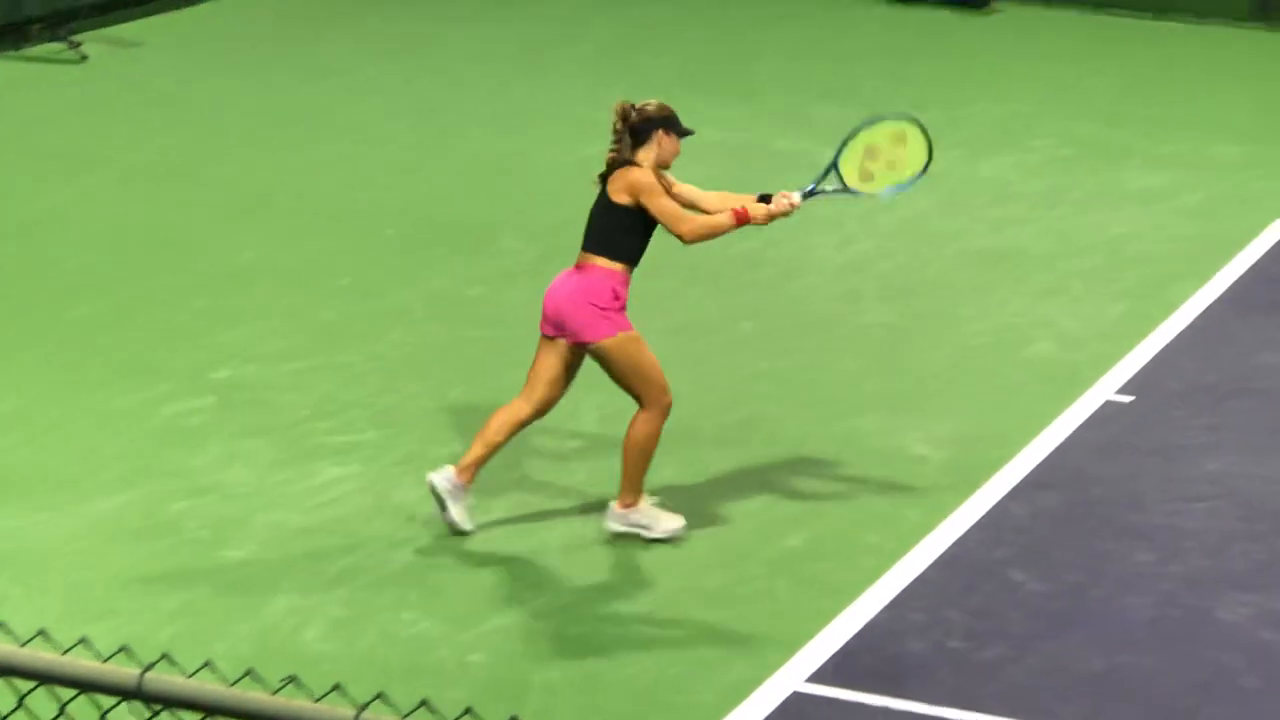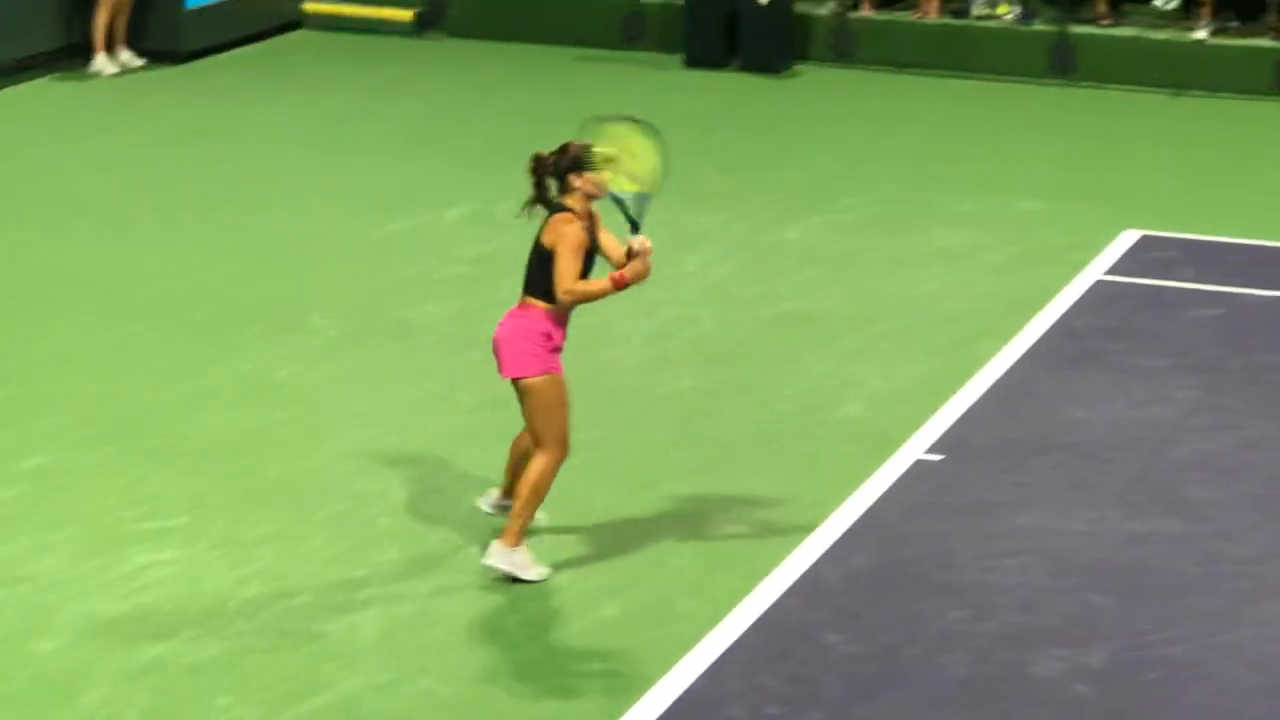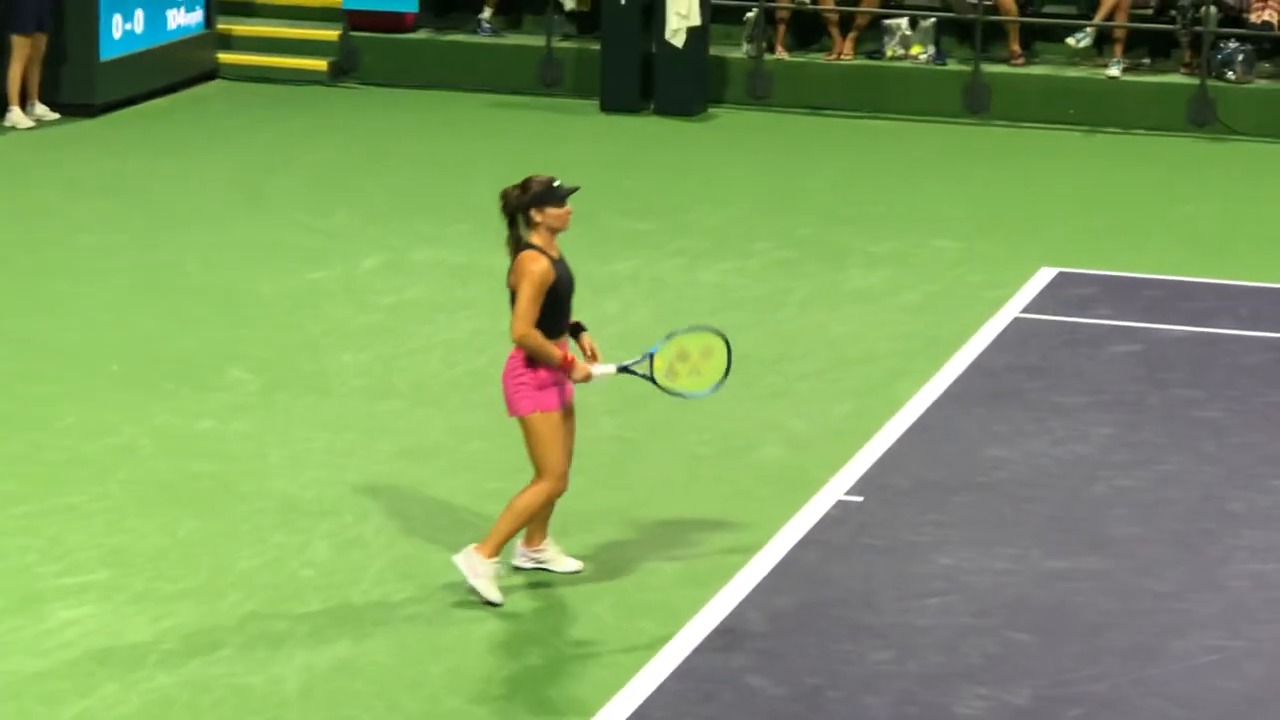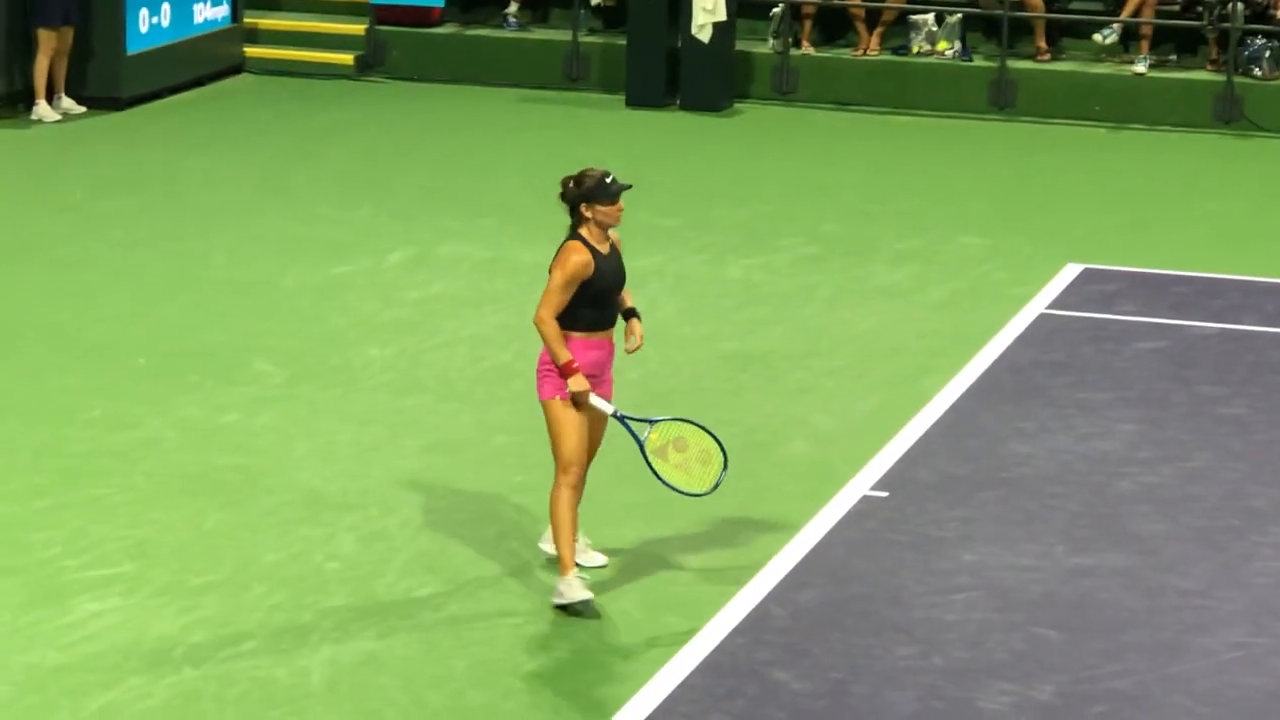
dt=0.4s
person 1, frame 1
left shoulder: (639, 173)
right shoulder: (636, 177)
left elbow: (708, 200)
right elbow: (689, 231)
left wrist: (767, 201)
right wrist: (750, 215)
left hip: (568, 293)
right hip: (594, 302)
left knee: (532, 403)
right knee: (656, 402)
left ankle: (457, 478)
right ankle: (630, 507)
person 1, frame 2
left shoulder: (587, 216)
right shoulder: (569, 225)
left elbow: (616, 253)
right elbow: (566, 292)
left wrist: (638, 251)
right wrist: (625, 277)
left hip: (526, 333)
right hip: (530, 338)
left knee: (543, 431)
right knee: (552, 448)
left ankle: (506, 496)
right ankle: (508, 547)
person 1, frame 3
left shoulder: (551, 250)
right shoulder: (533, 264)
right elbow: (522, 333)
left wrist: (578, 332)
right wrist: (570, 363)
left hip: (551, 374)
right hip: (532, 376)
left knee: (557, 470)
right knee: (551, 481)
left ankle: (534, 546)
right ankle: (482, 556)
person 1, frame 4
left shoulder: (611, 242)
right shoulder: (575, 255)
right elbow: (544, 317)
left wrist: (632, 316)
right wrist: (570, 372)
left hip: (597, 360)
right hip: (567, 366)
left knee: (583, 460)
right knee: (570, 469)
left ankle: (560, 536)
right ankle: (567, 576)
